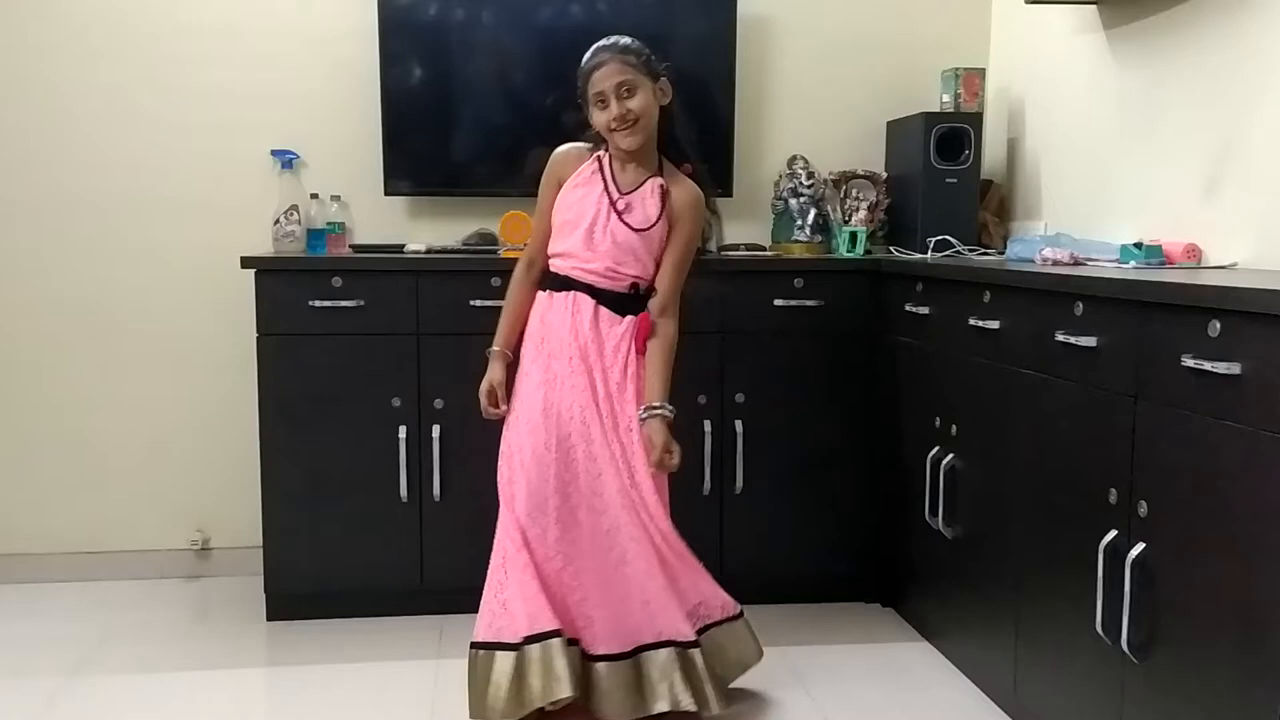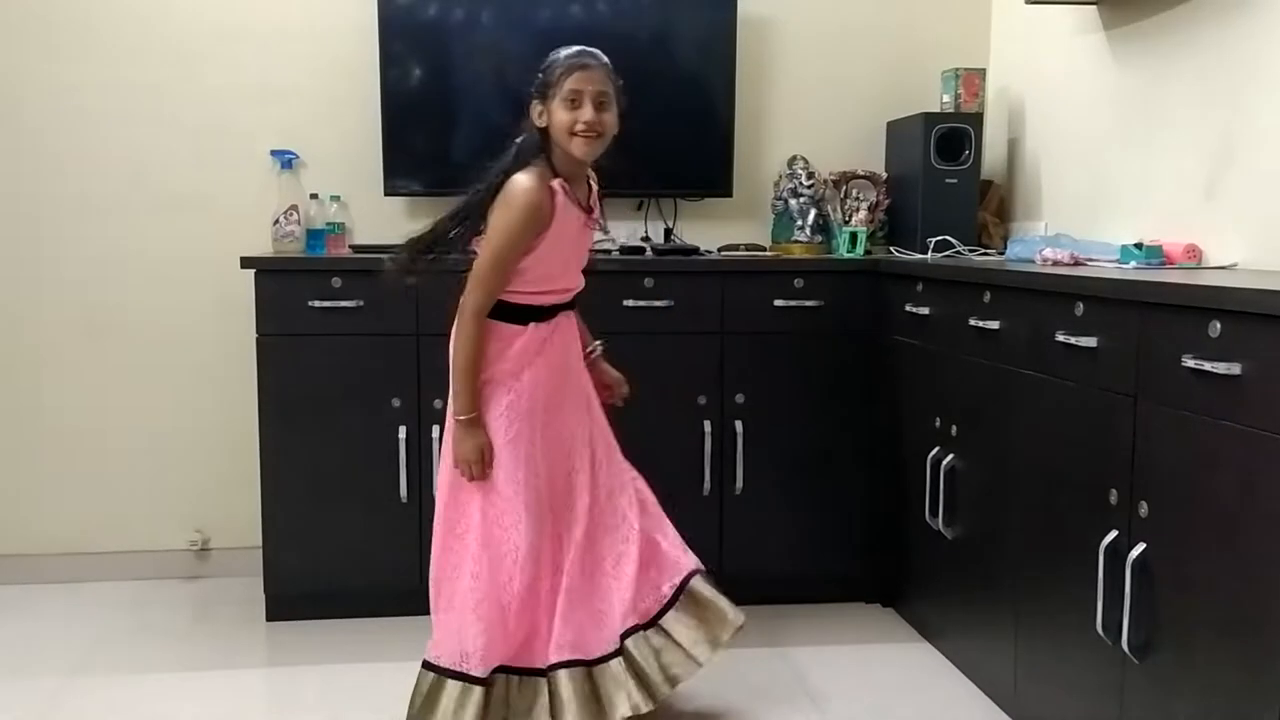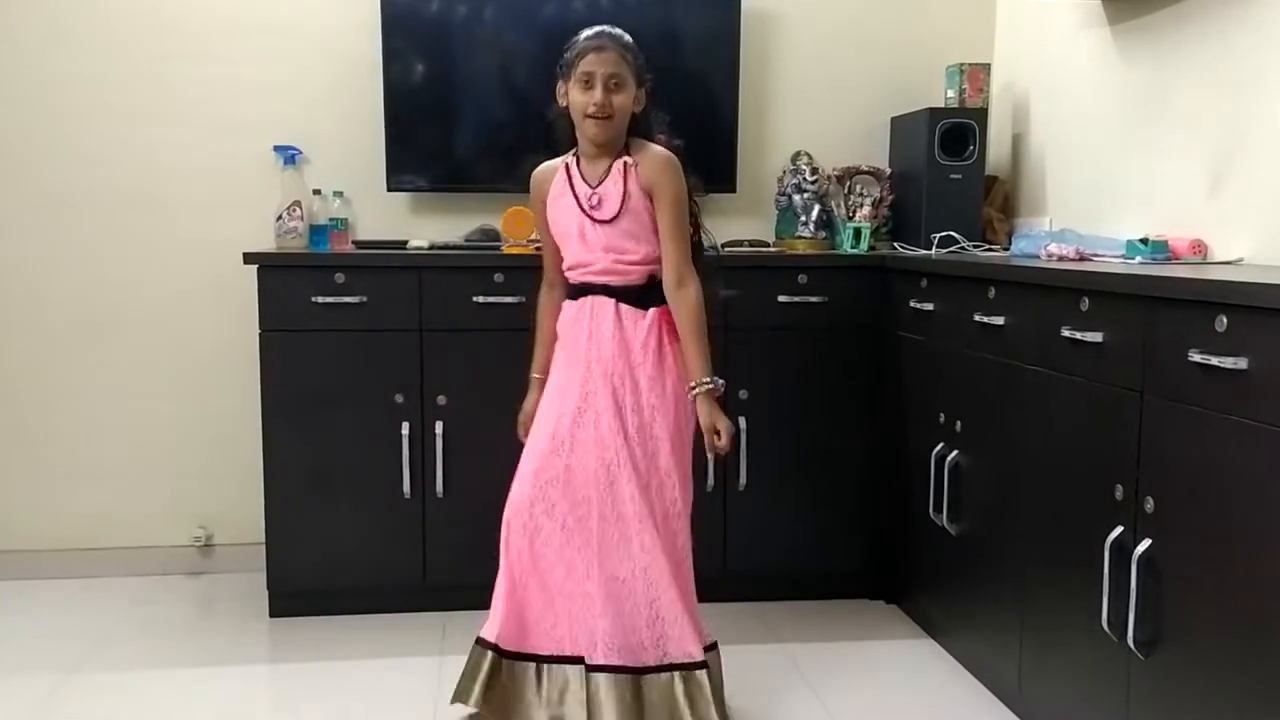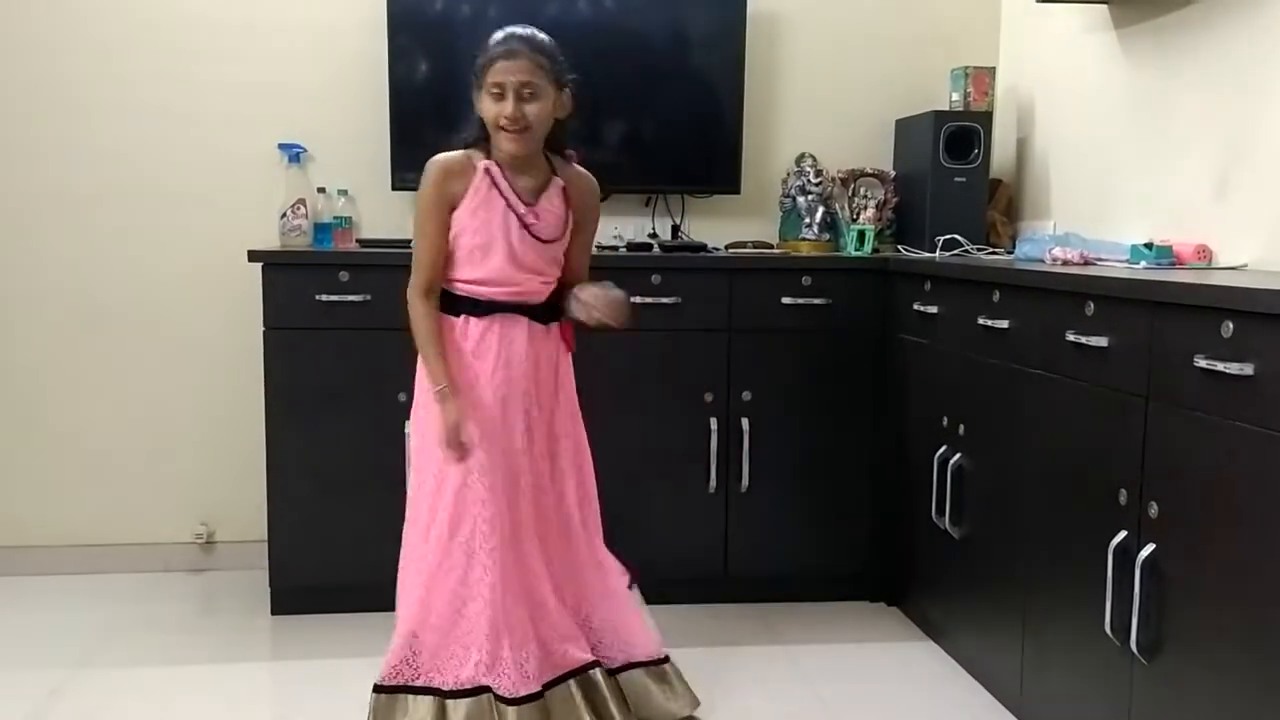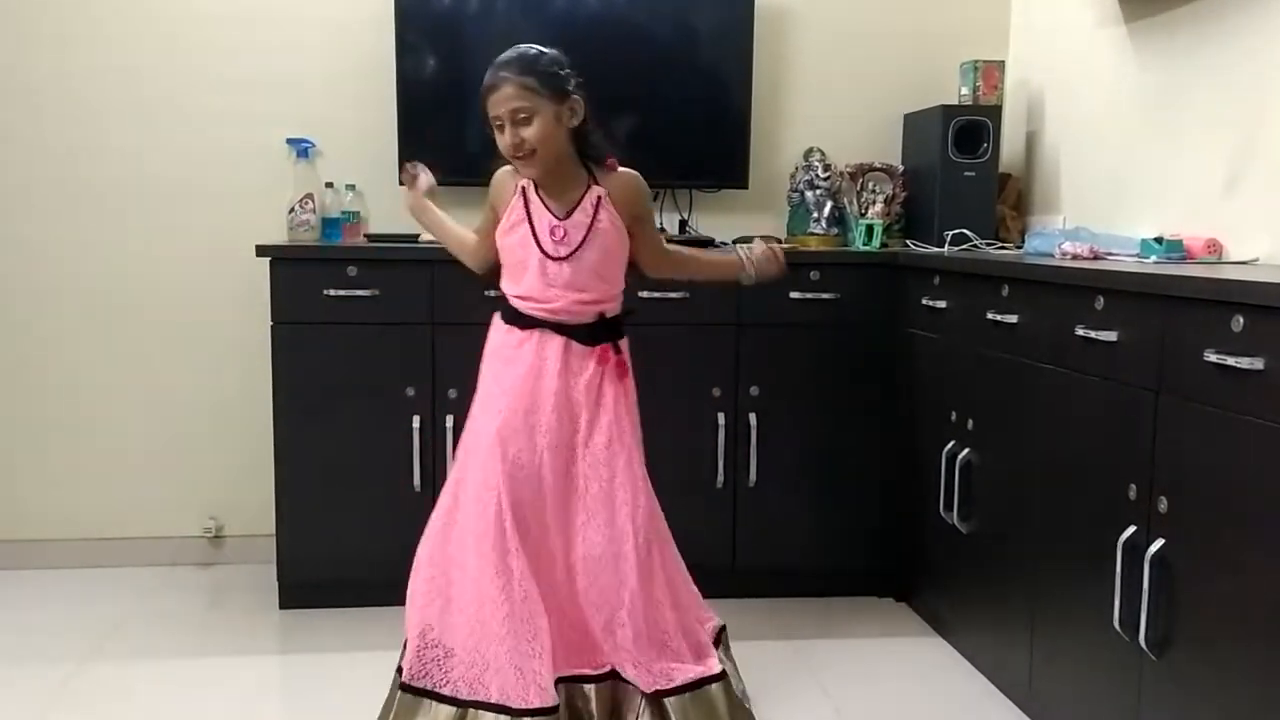
dt=1s
person 1, frame 1
left shoulder: (683, 198)
right shoulder: (567, 164)
left elbow: (664, 315)
right elbow: (531, 266)
left wrist: (656, 411)
right wrist: (499, 356)
left hip: (621, 360)
right hip: (551, 350)
left knee: (625, 516)
right knee: (541, 510)
person 1, frame 2
left shoulder: (584, 185)
right shoulder: (528, 192)
right elbow: (473, 307)
left wrist: (591, 358)
right wrist: (464, 418)
left hip: (554, 359)
right hip: (505, 368)
left knee: (597, 500)
right knee: (508, 527)
person 1, frame 3
left shoulder: (656, 166)
right shoulder: (547, 180)
left elbow: (681, 280)
left wrist: (704, 390)
right wrist: (538, 383)
left hip: (647, 352)
right hip: (581, 357)
left knee: (643, 515)
right knee: (549, 508)
person 1, frame 4
left shoulder: (578, 187)
right shoulder: (448, 174)
left elbow: (575, 291)
right elbow: (422, 294)
left wrist: (593, 305)
right wrist: (443, 401)
left hip: (539, 370)
right hip: (463, 369)
left knee: (552, 528)
right knee: (465, 534)
person 1, frame 5
left shoulder: (622, 187)
right shoulder: (505, 187)
left elbow: (657, 258)
left wrist: (745, 265)
right wrist: (425, 210)
left hip: (597, 377)
right hip: (517, 374)
left knee: (616, 529)
right knee: (494, 525)
